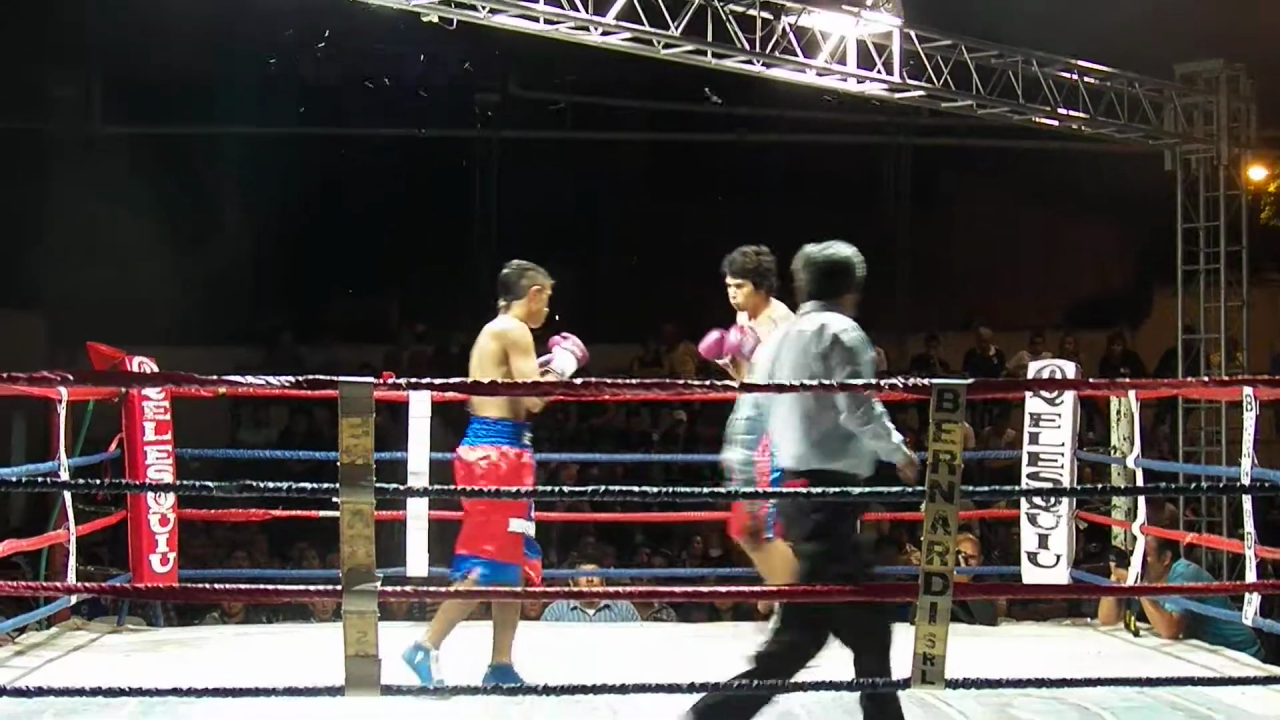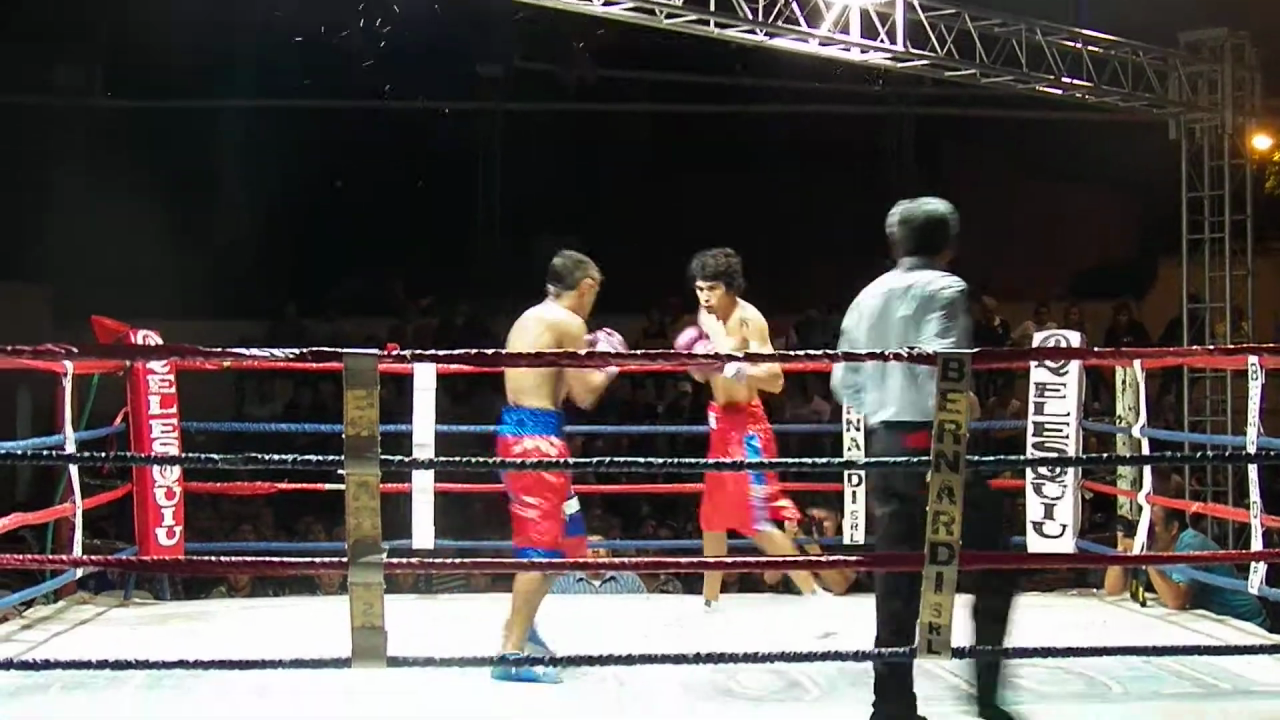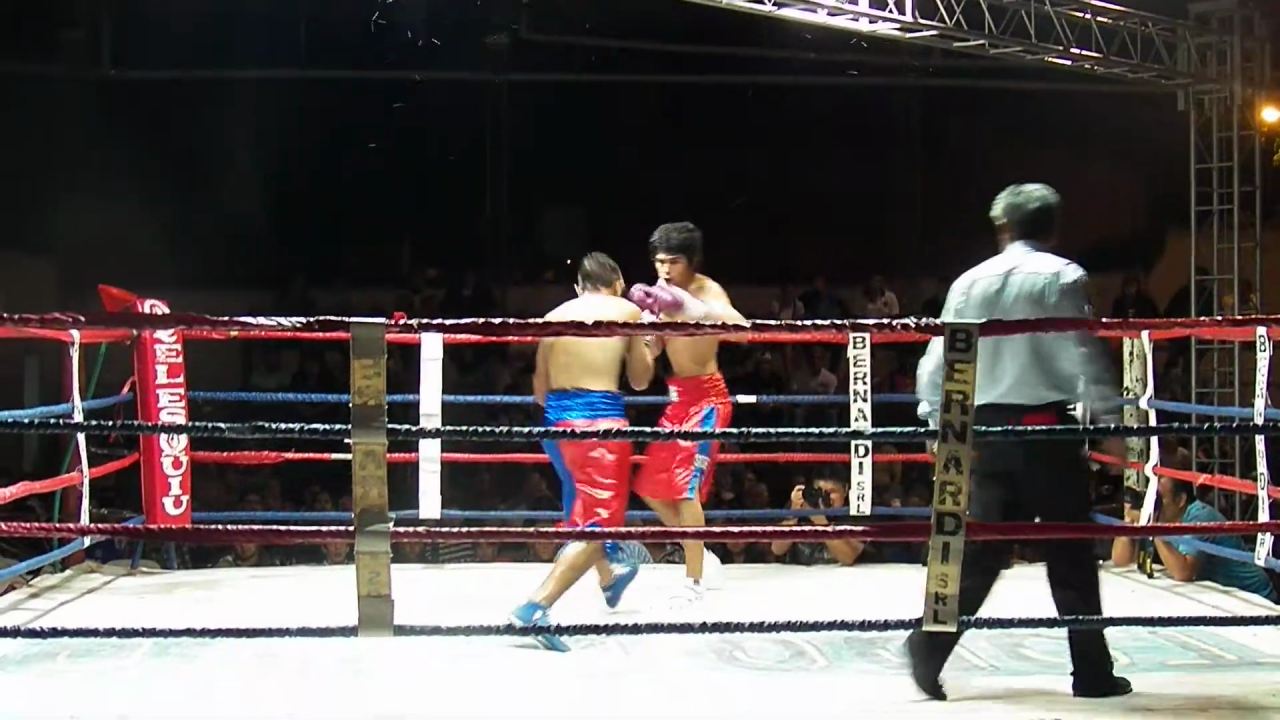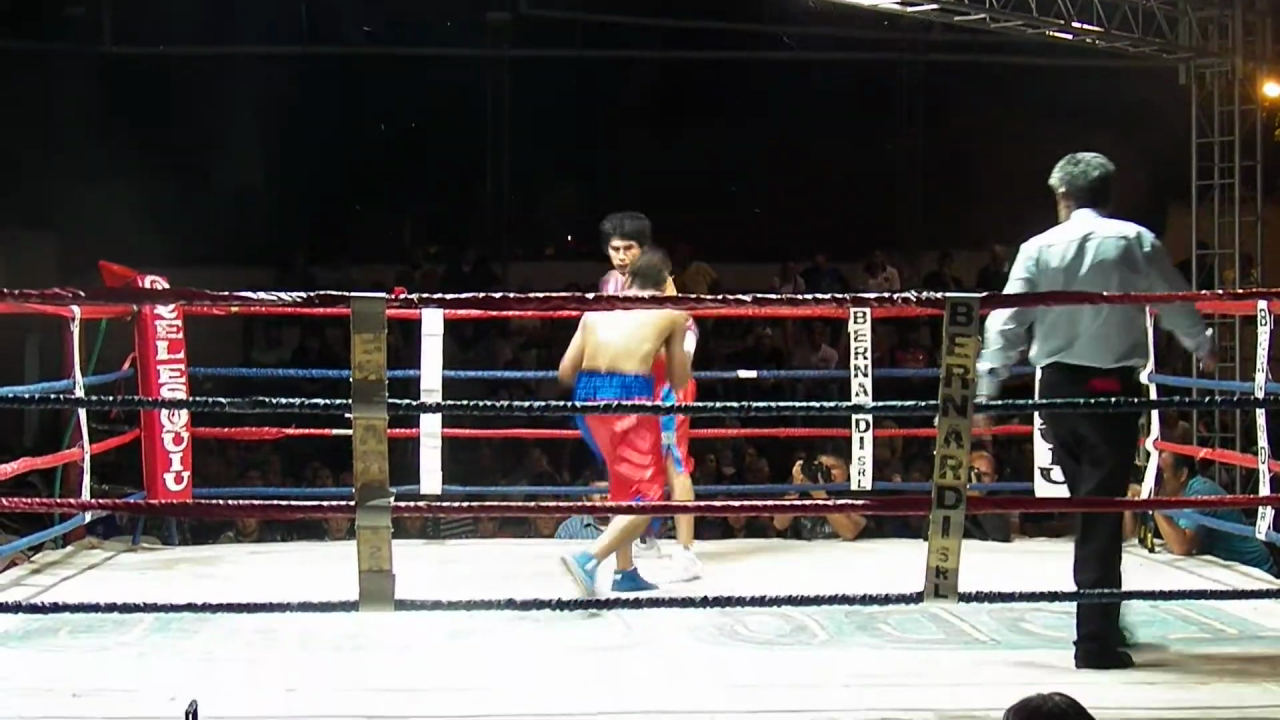
dt=0.3s
person 1, frame 1
left shoulder: (773, 340)
right shoulder: (840, 333)
left elbow: (742, 428)
right elbow: (862, 415)
right wrist: (901, 456)
left hip: (794, 491)
right hip: (828, 491)
left knee: (865, 614)
right knee: (805, 626)
person 1, frame 2
left shoulder: (867, 297)
right shoulder: (944, 289)
left elbow: (845, 382)
right elbow: (940, 366)
left hip: (885, 447)
right hip: (927, 444)
left knee: (897, 582)
right knee: (992, 566)
person 1, frame 3
left shoulder: (971, 281)
right shoulder: (1066, 277)
left elbow: (937, 362)
right elbow: (1084, 357)
left wrist: (935, 421)
right wrist: (1105, 417)
left hip: (990, 426)
right hip: (1047, 426)
left knee: (984, 547)
right knee: (1071, 552)
left ankle: (932, 640)
right ankle: (1091, 672)
person 1, frame 4
left shoulder: (1038, 248)
right shoulder: (1137, 242)
left elbow: (1007, 324)
right elbow: (1179, 307)
left wrist: (988, 390)
right wrist: (1204, 347)
left hip: (1059, 386)
right hip: (1111, 389)
left knee: (1089, 503)
right knee: (1102, 512)
left ankle: (1098, 625)
right ankle: (1095, 641)
person 2, frame 1
left shoulder: (491, 333)
right shoulder: (515, 330)
right elbow: (534, 399)
left wrist: (538, 373)
right wrist: (563, 366)
left hip: (488, 448)
right hip: (498, 451)
left knee: (520, 561)
right knee: (488, 558)
left ankle: (501, 665)
right ankle: (426, 646)
person 2, frame 2
left shoulder: (529, 320)
right shoulder: (567, 322)
right elbow: (582, 395)
right wrist: (608, 361)
left hip: (518, 432)
right hip: (538, 437)
left knee: (564, 535)
right knee: (542, 543)
left ankle: (523, 626)
right ankle: (510, 653)
person 2, frame 3
left shoulder: (555, 317)
right shoulder: (628, 311)
left elbow: (540, 390)
right elbow: (641, 377)
left hip: (557, 419)
right hip: (602, 419)
left knee: (584, 502)
right knee: (597, 520)
left ankle: (611, 578)
right ankle: (536, 606)
person 2, frame 4
left shoulder: (597, 310)
right shoulder: (673, 312)
left elbow: (566, 373)
right elbow: (679, 381)
right wrist: (681, 347)
left hip: (588, 398)
right hip: (629, 399)
left knee: (623, 479)
right knee: (643, 496)
left ankle: (625, 572)
right ankle: (587, 557)
person 3, frame 1
left shoulder: (779, 319)
right shoulder: (743, 317)
left wrist: (755, 352)
right wrist: (723, 358)
left knee: (764, 530)
right knee: (743, 527)
person 3, frame 2
left shoulder: (750, 320)
right shoulder: (706, 316)
left elbow: (774, 381)
left wrist: (730, 367)
left hip: (746, 424)
right hip: (722, 422)
left knee: (759, 522)
right knee: (712, 520)
left ankle: (814, 594)
right ankle: (710, 603)
person 3, frame 3
left shoulder: (707, 290)
right shoulder: (659, 290)
left elbow: (734, 325)
right elbow: (650, 350)
left wrist: (681, 298)
left hip: (707, 398)
right hip: (679, 398)
left knee: (688, 488)
right knee: (654, 488)
left ankle: (695, 585)
right ankle: (700, 554)
person 3, frame 4
right shoulder: (612, 281)
left elbow: (685, 325)
left hip: (669, 377)
left knee: (671, 461)
left ankle: (686, 555)
right ankle: (649, 537)
